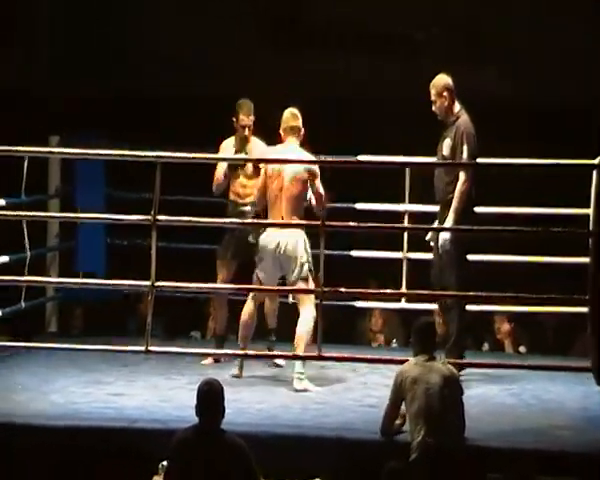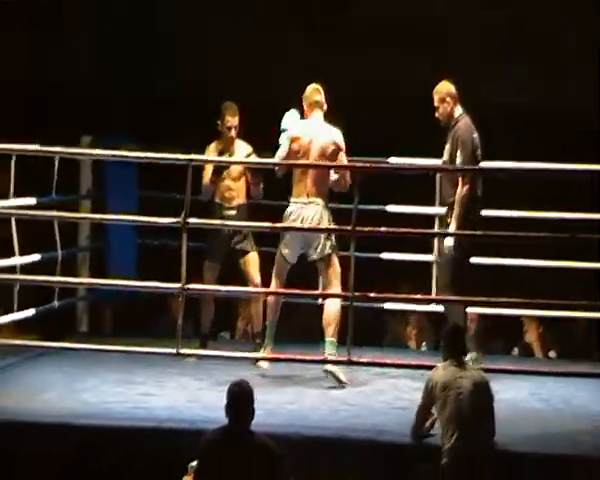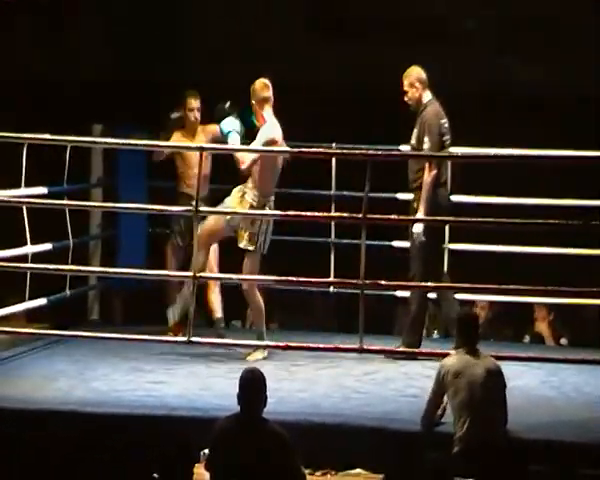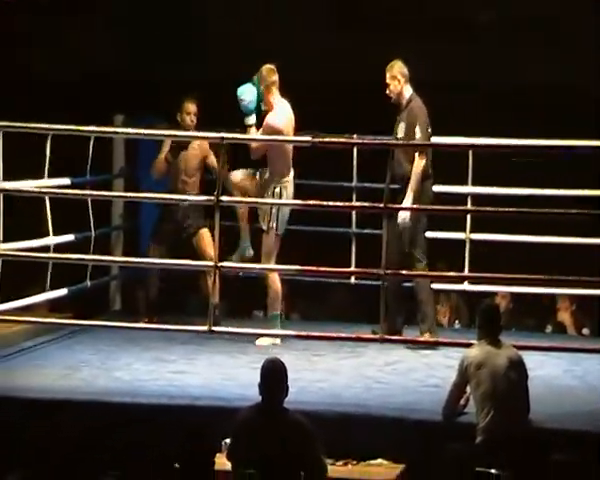
dt=0.7s
person 1, frame 1
left shoulder: (269, 155)
right shoulder: (308, 161)
left elbow: (259, 198)
right elbow: (320, 206)
left hip: (270, 235)
right hip: (294, 236)
left knee: (254, 299)
right knee: (308, 305)
left ankle: (239, 363)
right ankle: (298, 367)
person 1, frame 2
left shoulder: (294, 129)
right shoulder: (335, 135)
left elbow: (278, 169)
right elbow: (344, 183)
left hip: (295, 211)
right hip: (319, 213)
left knee: (278, 280)
right knee: (333, 288)
left ankle: (268, 344)
right ankle: (331, 356)
person 1, frame 3
left shoulder: (268, 132)
right shoulder: (272, 128)
left elbow: (246, 160)
left wrist: (233, 138)
left hip: (259, 207)
right hip: (244, 196)
left knee: (248, 283)
right knee: (203, 235)
left ankle: (261, 343)
right ankle: (185, 296)
person 1, frame 4
left shoulder: (272, 120)
right shoulder: (283, 106)
left elbow: (255, 151)
left wrist: (250, 117)
right wrist: (256, 113)
left hip: (277, 186)
right hip: (271, 178)
left knee: (268, 263)
left ankle: (274, 329)
right ankle: (245, 246)
person 2, frame 1
left shoulder: (463, 127)
right shoulder: (450, 127)
left elbow: (465, 178)
left wrist: (450, 221)
left hip: (456, 219)
right hip: (445, 216)
left knee: (453, 288)
right knee: (440, 283)
left ankle: (453, 357)
right ankle: (452, 350)
person 2, frame 2
left shoulder: (462, 131)
right shoulder: (459, 128)
left elbow: (464, 184)
left wrist: (453, 227)
left hip: (460, 218)
right hip: (457, 217)
left knee: (447, 285)
right knee: (456, 285)
left ankle: (469, 349)
person 2, frame 3
left shoulder: (429, 116)
right shoulder: (434, 113)
left elbow: (431, 169)
left wrist: (421, 213)
left hip: (429, 201)
right hip: (434, 200)
left knee: (420, 272)
right knee: (434, 271)
left ankle: (412, 341)
person 2, frame 4
left shoulder: (416, 109)
right shoulder: (403, 110)
left elbow: (420, 159)
left wrist: (409, 199)
left hip: (414, 193)
right hip: (401, 191)
left knee: (416, 259)
right knee: (395, 260)
left ankle: (428, 329)
right ankle: (393, 325)
person 3, frame 1
left shoulder: (262, 147)
right shoulder: (226, 146)
right elbow: (216, 189)
left wrist: (264, 172)
right wrist: (229, 170)
left hip: (256, 215)
right hip: (234, 216)
right knee: (220, 287)
left ankle: (272, 344)
right ankle: (218, 348)
person 3, frame 2
left shoulder: (247, 149)
right shoulder: (212, 150)
left elbow: (257, 193)
right elbow: (205, 193)
left wrist: (256, 175)
right wrist: (215, 173)
left hip: (241, 218)
right hip: (219, 218)
left knee: (255, 283)
right knee: (207, 287)
left ankle: (258, 342)
right ankle: (203, 343)
person 3, frame 3
left shoulder: (209, 132)
right shoulder: (176, 136)
right elbow: (157, 157)
right wrist: (170, 134)
left hip: (205, 206)
right hip: (183, 208)
left knee: (211, 275)
left ankle: (219, 328)
right ankle: (176, 324)
person 3, frame 4
left shoulder: (203, 145)
right shoulder: (170, 141)
left elbow: (222, 174)
right elbow: (156, 173)
right wrist: (173, 151)
left hip: (193, 207)
right hip: (172, 205)
left knee: (211, 258)
right knee: (153, 266)
left ankle: (215, 314)
right ankle: (150, 314)
person 4, frame 1
left shoulder: (405, 372)
right shoulder: (451, 372)
left elbow: (386, 429)
right elbow: (461, 426)
left wrist: (400, 421)
left hip: (423, 454)
right hip: (453, 453)
person 4, frame 2
left shoulder: (435, 377)
right shoulder: (480, 378)
left elbow: (416, 433)
right elbow: (491, 430)
left wrist: (431, 420)
left hip: (454, 460)
right hip: (483, 458)
person 4, frame 3
left shoulder: (447, 366)
right shoulder: (493, 366)
left elbow: (426, 422)
right elbow: (503, 417)
left wrist: (440, 411)
left hip: (466, 450)
right hip: (496, 449)
person 4, frame 4
left shoulder: (470, 357)
right shoulder: (515, 357)
left elbow: (448, 412)
right elbow: (526, 408)
left wrist: (463, 402)
left hip: (489, 440)
right hip: (517, 439)
